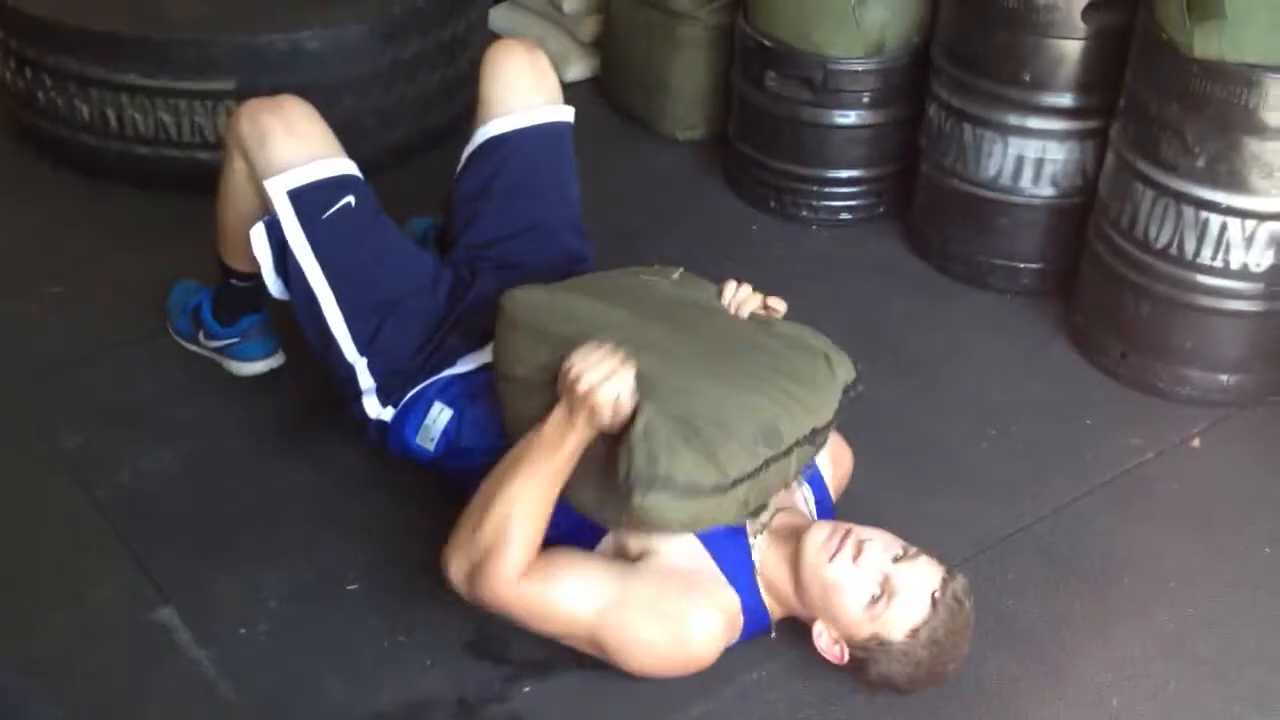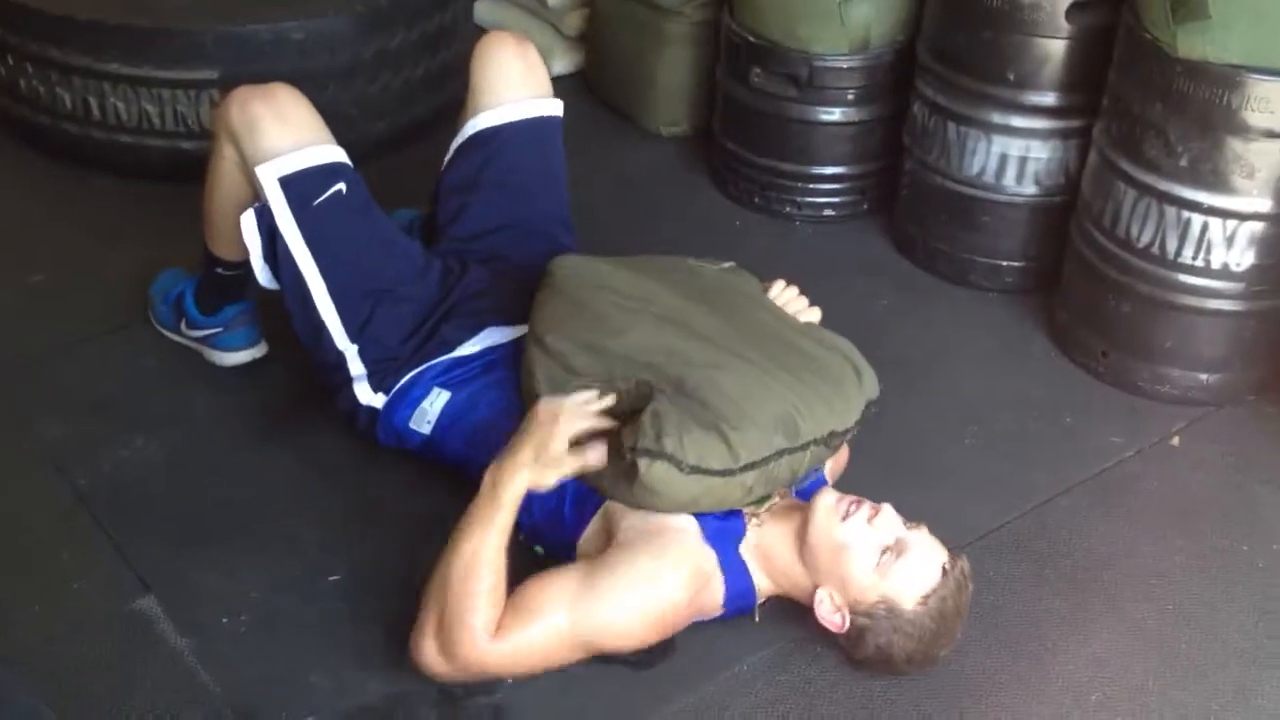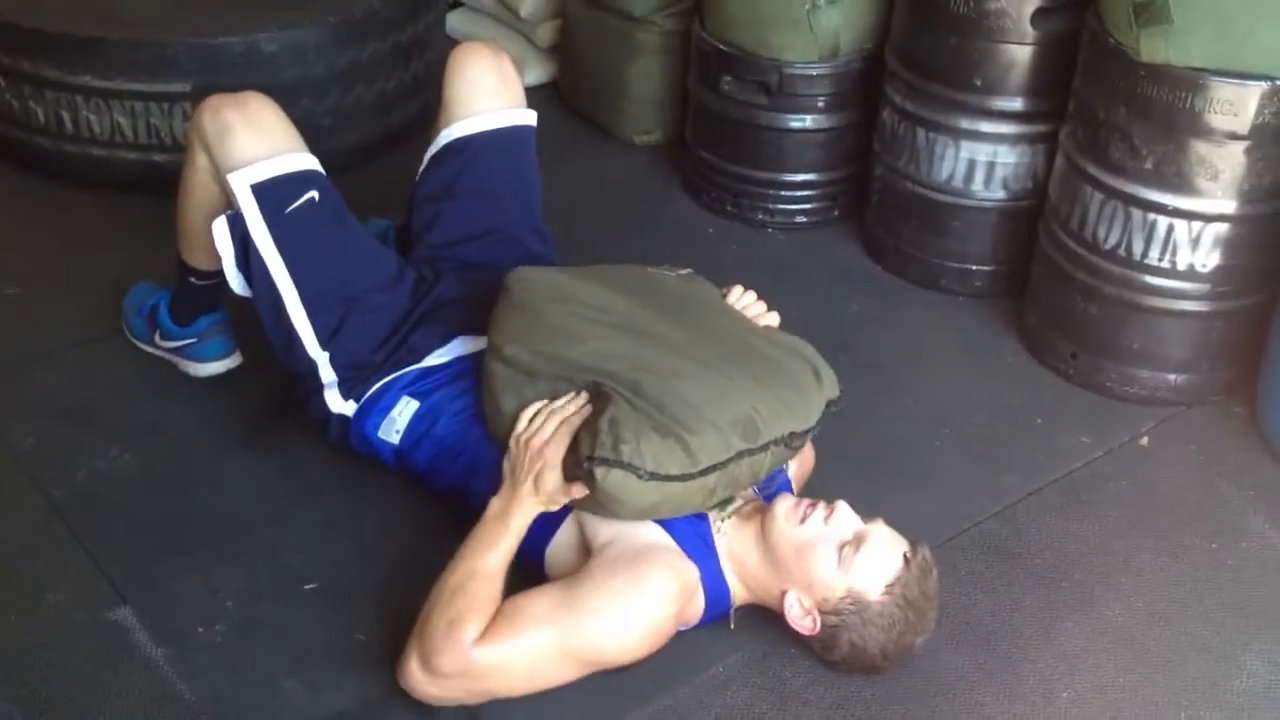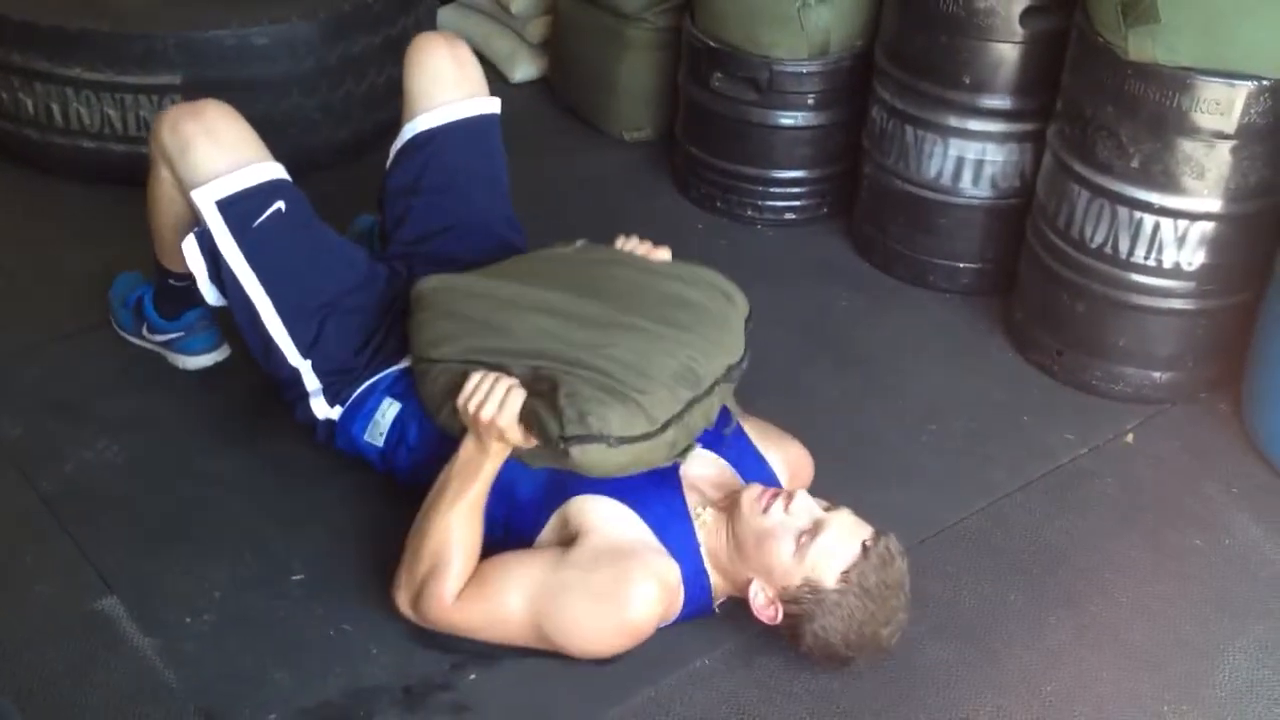
dt=0.7s
person 1, frame 1
left shoulder: (691, 620)
right shoulder: (819, 471)
left elbow: (476, 565)
left wrist: (570, 420)
left hip: (427, 375)
left knee: (269, 122)
right knee: (514, 58)
left ankle: (232, 318)
right ankle: (453, 250)
person 1, frame 2
left shoulder: (673, 582)
right shoulder: (813, 461)
left elbow: (446, 647)
left wrist: (513, 474)
left hip: (415, 367)
right hip: (528, 303)
left knee: (259, 110)
right knee: (504, 51)
left ankle: (214, 309)
right ankle: (436, 237)
person 1, frame 3
left shoulder: (654, 594)
right shoulder: (777, 471)
left elbow: (432, 668)
left wrist: (519, 498)
left hip: (388, 374)
right hip: (502, 312)
left knee: (232, 119)
right knee: (477, 59)
left ankle: (188, 319)
right ankle: (410, 253)
person 1, frame 4
left shoulder: (630, 593)
right shoulder: (781, 465)
left elbow: (424, 597)
left wrist: (484, 445)
left hip: (366, 376)
left knee: (192, 128)
right knee: (438, 52)
left ankle: (172, 314)
right ankle: (390, 253)
